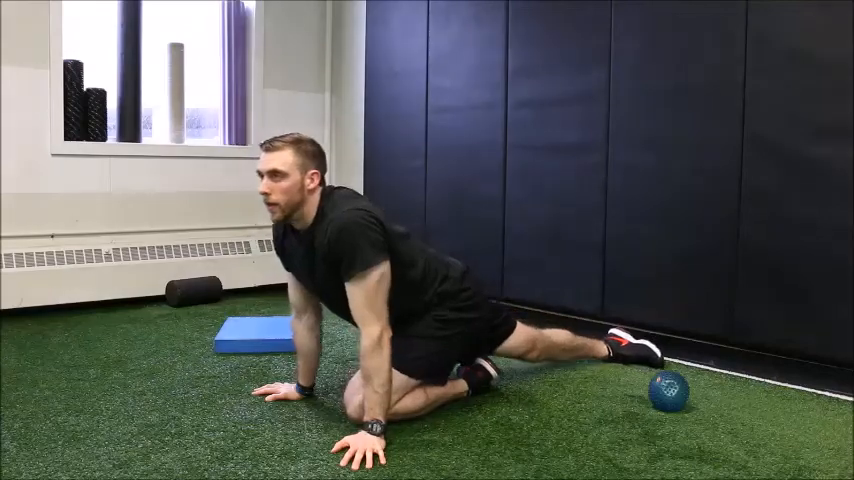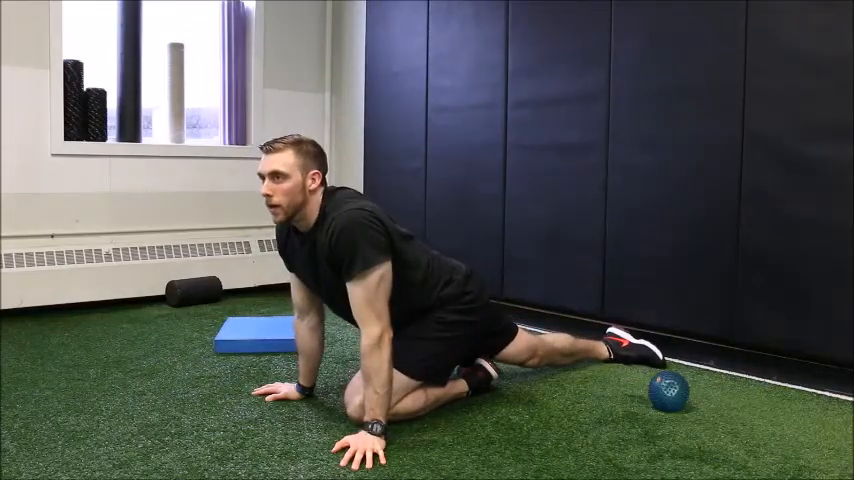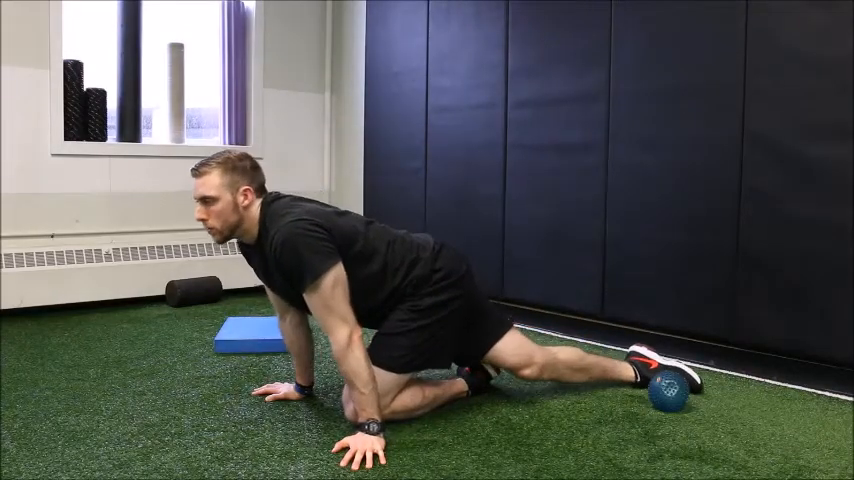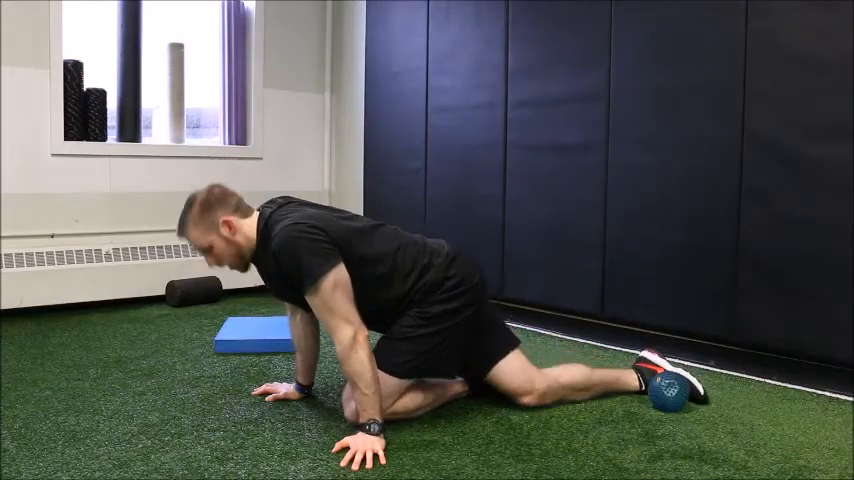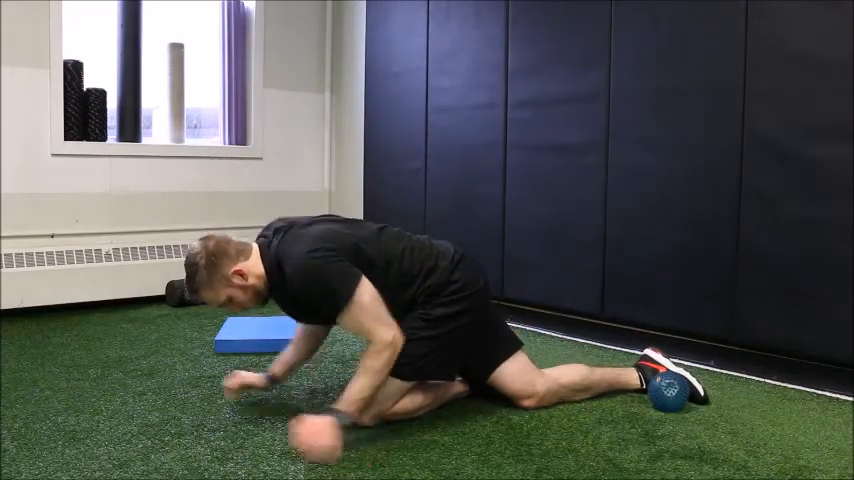
dt=1s
person 1, frame 1
left shoulder: (351, 225)
right shoulder: (286, 232)
left elbow: (375, 332)
right elbow: (304, 315)
left wrist: (373, 429)
right wrist: (303, 385)
left hip: (446, 304)
right hip: (431, 303)
left knee: (359, 405)
right knee: (532, 347)
left ankle: (470, 380)
right ankle: (609, 347)
person 1, frame 2
left shoulder: (352, 225)
right shoulder: (289, 233)
left elbow: (377, 332)
right elbow: (307, 315)
left wrist: (375, 428)
right wrist: (303, 385)
left hip: (450, 305)
right hip: (419, 308)
left knee: (359, 405)
right knee: (533, 353)
left ankle: (470, 380)
right ankle: (608, 348)
person 1, frame 3
left shoulder: (293, 236)
right shoulder: (254, 240)
left elbow: (345, 334)
right elbow: (290, 313)
left wrist: (370, 427)
right wrist: (301, 384)
left hip: (432, 285)
right hip: (437, 280)
left knee: (359, 408)
right knee: (529, 364)
left ankle: (476, 382)
right ankle: (637, 368)
person 1, frame 4
left shoulder: (295, 240)
right shoulder: (270, 235)
left elbow: (349, 335)
right elbow: (302, 312)
left wrist: (371, 429)
right wrist: (302, 385)
left hip: (441, 293)
right hip: (449, 287)
left knee: (357, 407)
right knee: (531, 389)
left ankle: (464, 385)
right ankle: (643, 374)
person 1, frame 5
left shoulder: (306, 266)
right shoulder: (271, 248)
left elbow: (388, 341)
right elbow: (314, 323)
left wrist: (334, 419)
right wrist: (270, 374)
left hip: (446, 293)
right hip: (453, 288)
left knee: (360, 409)
right knee: (532, 390)
left ankle: (464, 384)
right ankle: (644, 373)
